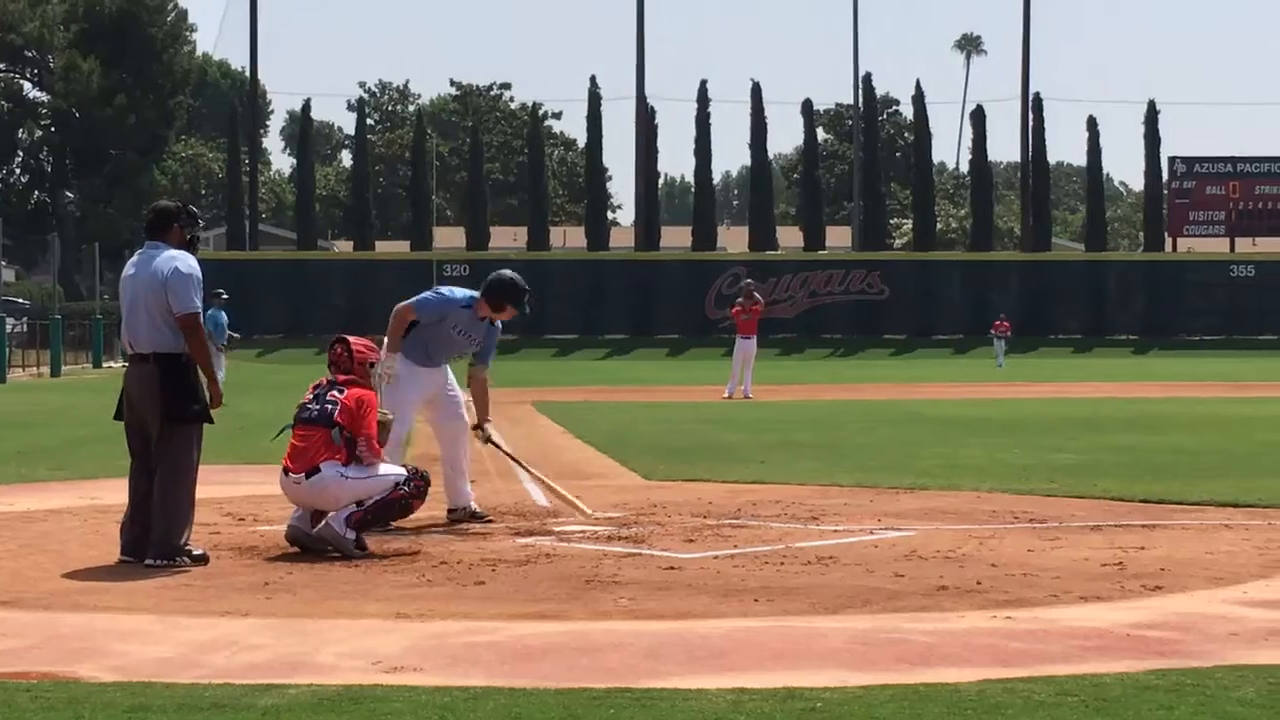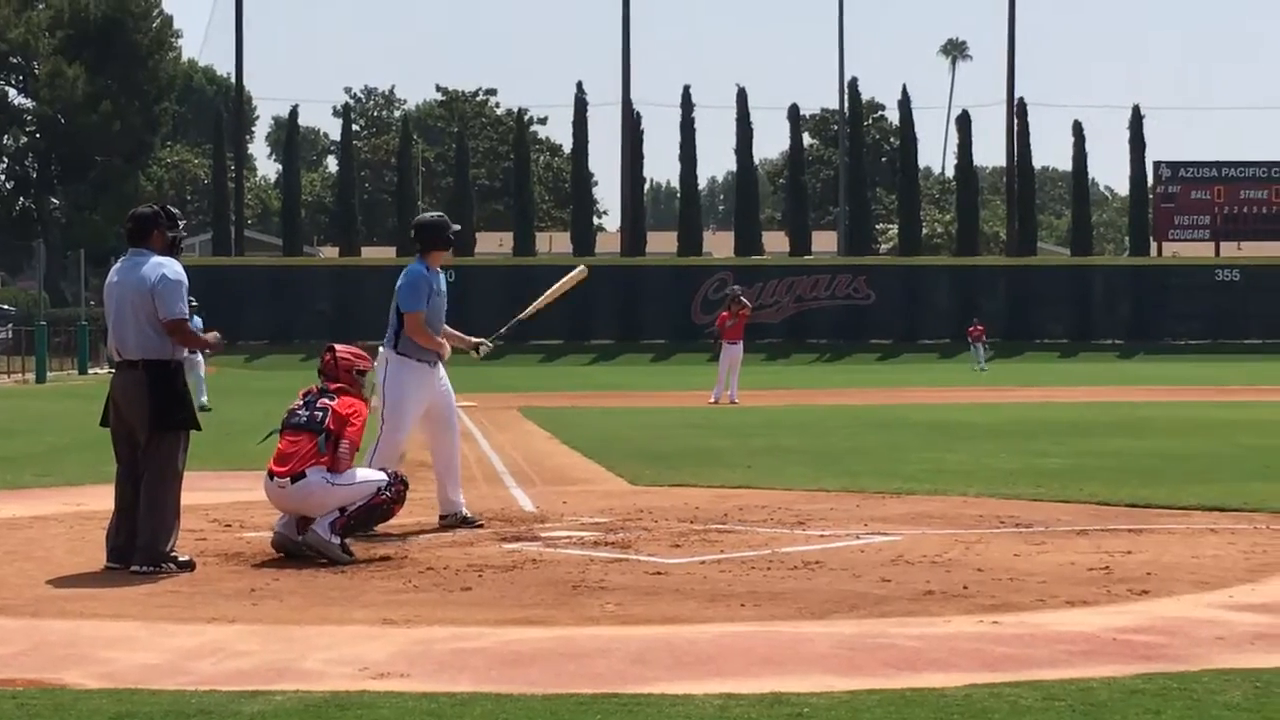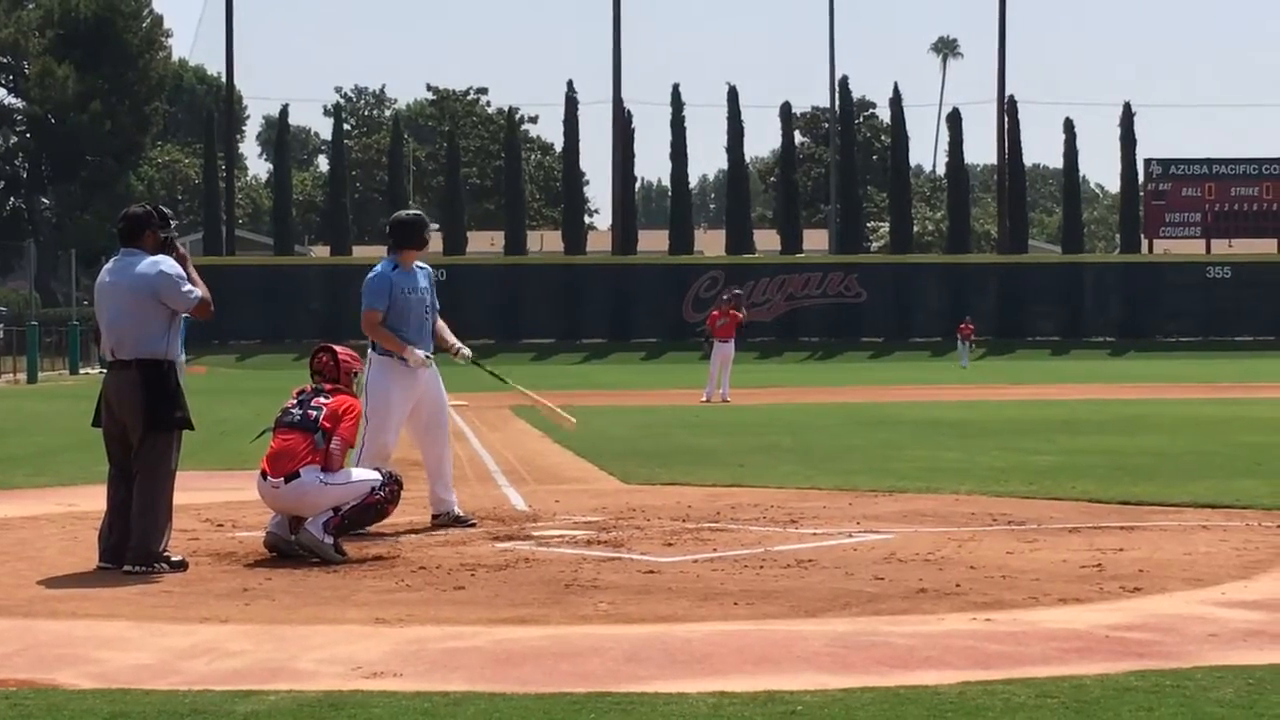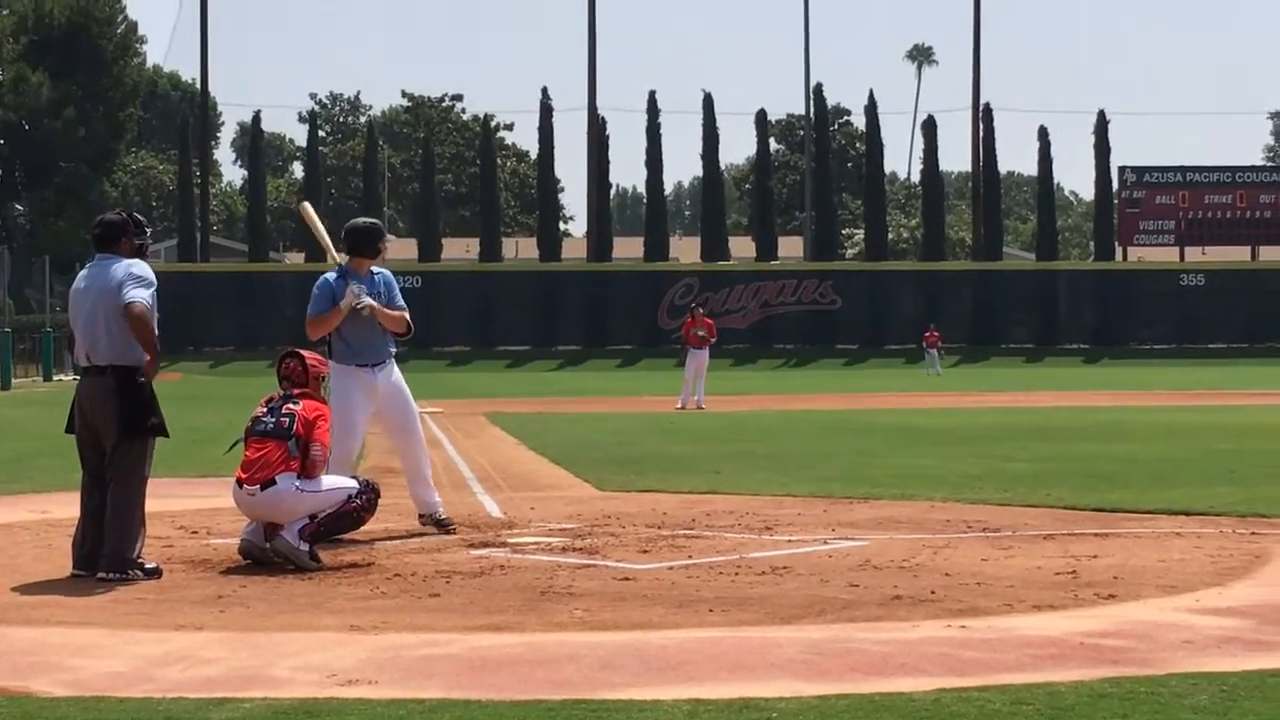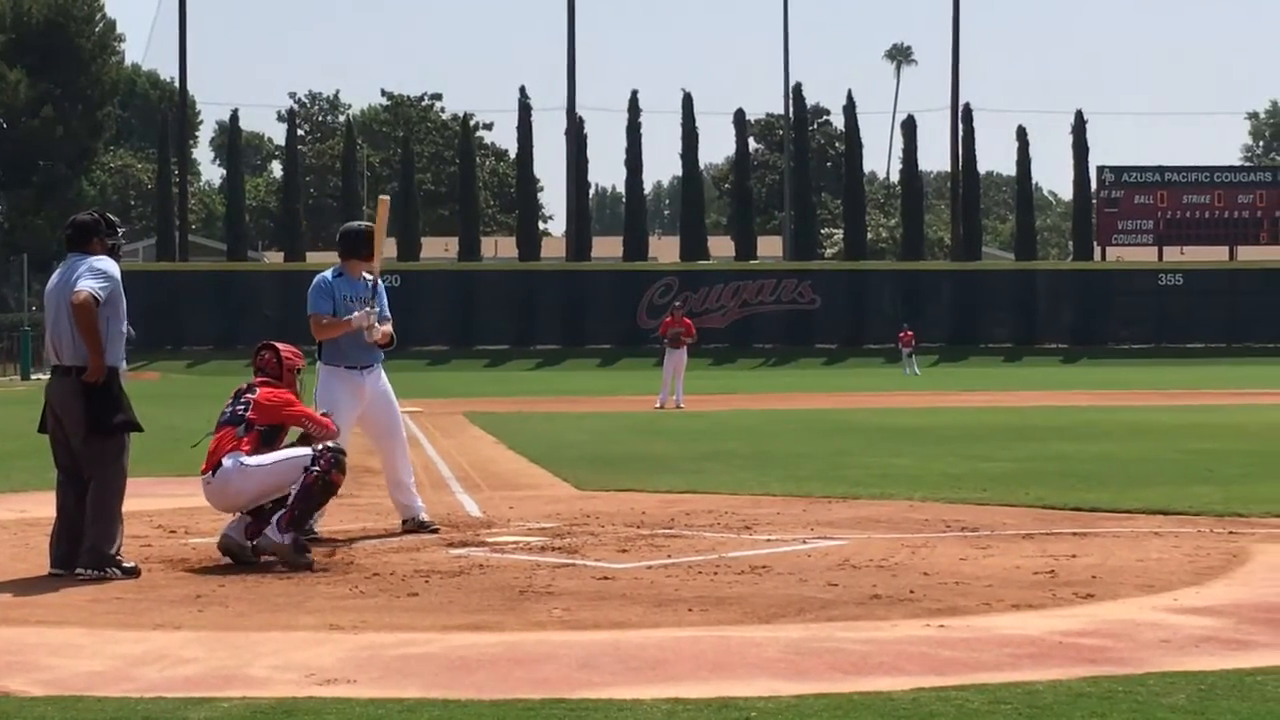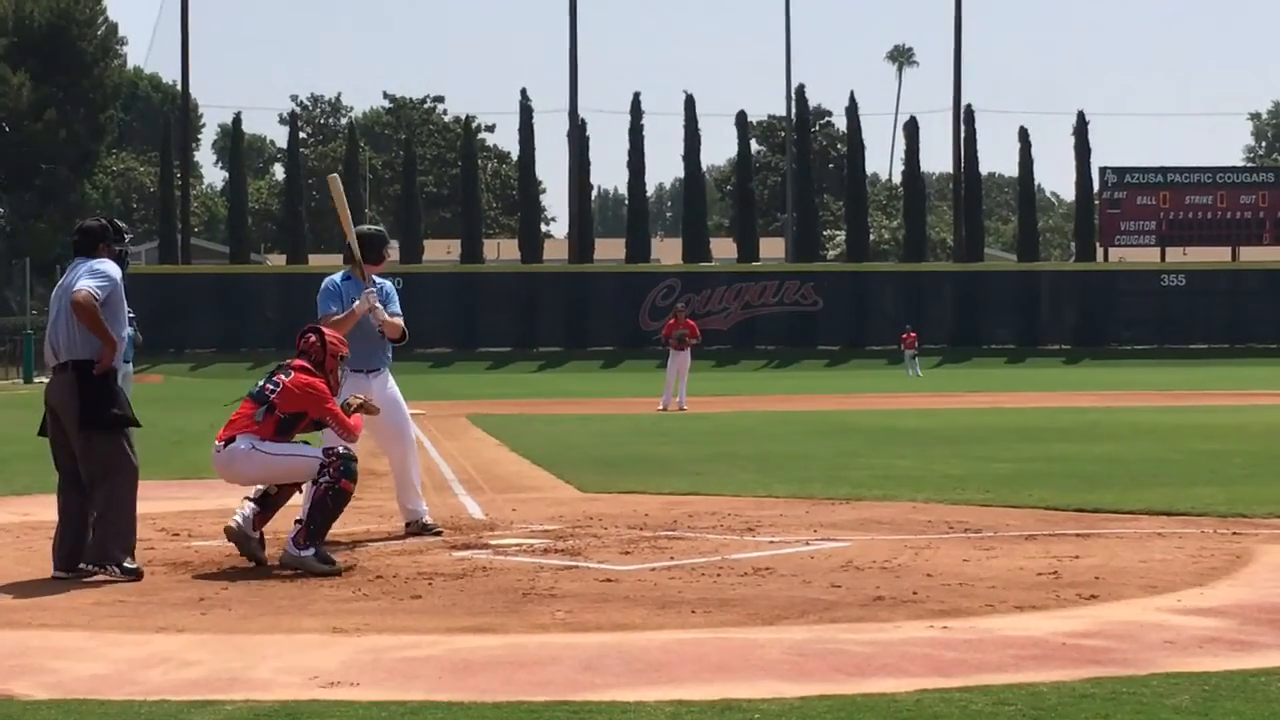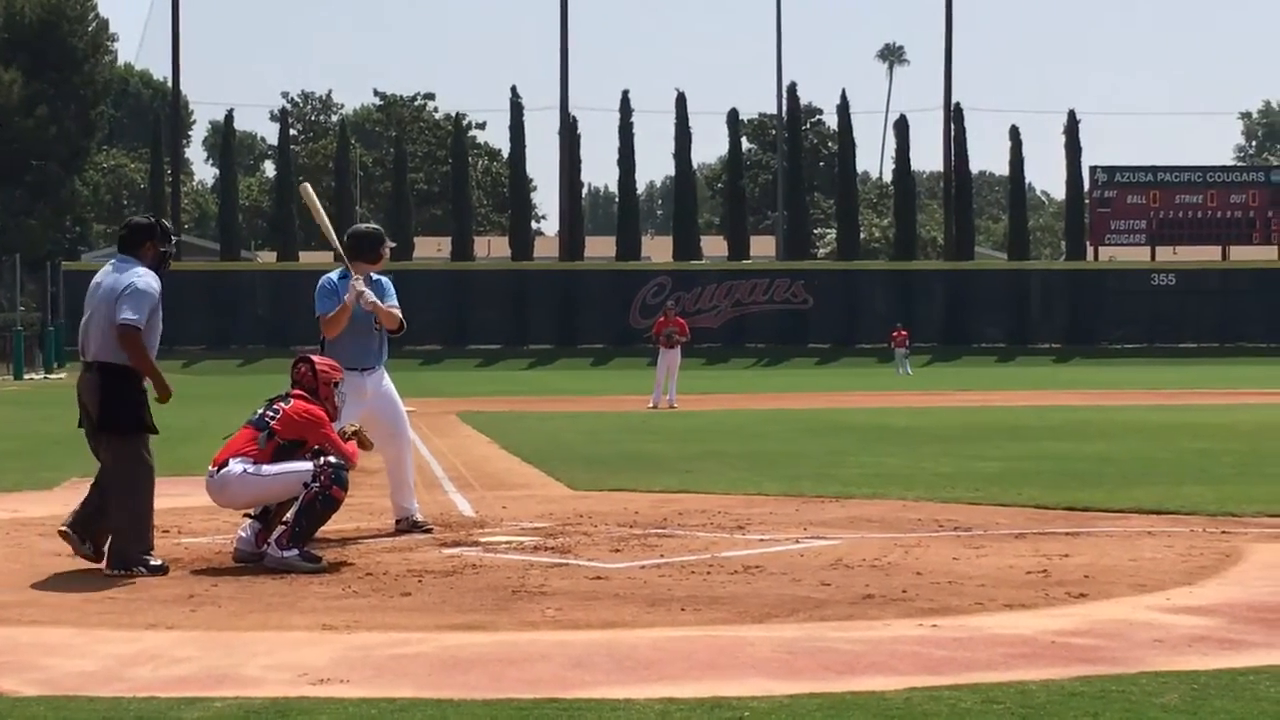
dt=0.7s
person 1, frame 1
left shoulder: (131, 266)
right shoulder: (180, 263)
left elbow: (137, 320)
right elbow: (191, 327)
right wrist: (212, 380)
left hip: (137, 371)
right hip: (171, 373)
left knee: (143, 462)
right knee: (176, 463)
left ankle: (135, 543)
right ankle: (168, 548)
person 1, frame 2
left shoulder: (115, 273)
right shoulder: (166, 269)
left elbow: (122, 326)
right elbow: (177, 330)
right wrist: (207, 341)
left hip: (123, 378)
right hip: (158, 380)
left knee: (129, 468)
right knee: (162, 470)
left ankle: (121, 549)
right ankle: (153, 554)
person 1, frame 3
left shoulder: (106, 273)
right shoulder: (160, 268)
left elbow: (113, 322)
right elbow: (204, 307)
right wrist: (187, 267)
left hip: (115, 378)
right hip: (151, 380)
left knee: (121, 469)
right knee: (154, 469)
left ankle: (113, 550)
right ankle: (145, 554)
person 1, frame 4
left shoulder: (80, 279)
right shoulder: (134, 270)
left elbow: (79, 330)
right elbow: (136, 312)
right wrist: (153, 354)
left hip: (88, 384)
right hip: (124, 386)
left knee: (95, 475)
right knee: (127, 475)
left ankle: (87, 556)
right ankle: (120, 561)
person 1, frame 5
left shoulder: (56, 277)
right shoulder: (101, 267)
left elbow: (62, 326)
right elbow: (81, 302)
right wrist: (98, 358)
left hip: (60, 383)
right hip: (93, 384)
left knee: (71, 474)
right knee: (107, 472)
left ankle: (65, 555)
right ankle: (98, 558)
person 1, frame 6
left shoulder: (68, 278)
right shoulder: (104, 269)
right elbow: (81, 302)
right wrist: (110, 342)
left hip: (60, 383)
right hip: (89, 383)
left knee: (74, 476)
right knee: (118, 469)
left ankle: (69, 558)
right ankle: (109, 554)
person 1, frame 7
left shoulder: (104, 275)
right shoulder: (143, 280)
left elbow: (100, 330)
right elbow: (128, 334)
right wrist: (157, 379)
left hip: (93, 378)
right hip: (118, 384)
left knee: (116, 467)
right knee: (134, 470)
left ankle: (83, 529)
right ankle: (129, 556)
person 2, frame 1
left shoulder: (491, 328)
right shoulder: (450, 300)
left elbow: (478, 376)
right elbow: (402, 312)
left wrist: (483, 420)
right wrist: (390, 356)
left hip: (437, 371)
right hip: (403, 366)
left knee: (457, 430)
right knee: (394, 434)
left ankle: (460, 504)
person 2, frame 2
left shoulder: (436, 275)
right shoulder: (416, 275)
right elbow: (415, 329)
left wrist: (468, 341)
right wrist: (442, 347)
left hip: (431, 368)
right hip: (403, 367)
left knee: (448, 435)
right knee: (392, 439)
left ankle: (452, 509)
person 2, frame 3
left shoulder: (425, 272)
right shoulder: (382, 276)
right elbow: (370, 326)
left wrist: (453, 344)
right wrist: (408, 352)
left hip: (424, 369)
right hip: (389, 369)
left knee: (438, 436)
right knee: (378, 441)
left ankle: (445, 508)
person 2, frame 4
left shoulder: (384, 278)
right shoulder: (329, 283)
left elbow: (404, 326)
right elbow: (313, 332)
left wrist: (375, 308)
right wrist: (345, 305)
left hip: (387, 372)
right hip: (349, 377)
left knee: (412, 439)
right knee: (343, 450)
left ankle: (430, 508)
person 2, frame 5
left shoulder: (374, 285)
right shoulder: (325, 283)
left elbow: (388, 336)
right elbow: (319, 331)
left wrist: (378, 332)
right wrist: (354, 320)
left hip: (374, 376)
right hip: (337, 378)
left knee: (395, 443)
left ankle: (411, 512)
person 2, frame 6
left shoulder: (385, 287)
right shoulder: (334, 286)
left elbow: (397, 332)
right elbow: (329, 331)
left wrist: (381, 317)
right wrist: (358, 308)
left hip: (382, 380)
right hip: (345, 382)
left knee: (404, 446)
left ankle: (416, 517)
person 2, frame 7
left shoulder: (382, 284)
right shoulder: (331, 284)
left elbow: (396, 324)
right elbow: (329, 330)
left wrist: (375, 303)
right wrist: (350, 300)
left hip: (376, 378)
right hip: (340, 379)
left knee: (401, 441)
left ankle: (407, 513)
person 3, frame 1
left shoulder: (318, 388)
right shoulder: (363, 395)
right elbow: (369, 454)
left wrist: (371, 424)
right wrist: (381, 455)
left hip: (289, 482)
right hip: (321, 483)
left knee: (347, 465)
right knee: (415, 482)
left ankle: (302, 523)
right ankle: (344, 525)
person 3, frame 2
left shoulder: (307, 396)
right shoulder: (354, 405)
left elbow: (303, 447)
right elbow: (342, 462)
left hip: (274, 488)
right hip: (306, 487)
right knee: (394, 485)
left ankle: (288, 530)
right ankle: (328, 531)
person 3, frame 3
left shoulder: (299, 397)
right shoulder: (348, 403)
left elbow: (290, 446)
right elbow: (335, 456)
right wrist: (331, 489)
left hip: (267, 488)
right hip: (301, 487)
right knee: (388, 485)
left ankle: (280, 529)
right ankle: (322, 530)
person 3, frame 4
left shoulder: (266, 406)
right shoulder: (315, 408)
left elbow: (263, 456)
right elbow: (317, 460)
right wrist: (306, 486)
left hip: (242, 496)
right hip: (276, 495)
right knee: (366, 493)
left ankle: (255, 537)
right ankle: (298, 538)
person 3, frame 5
left shoulder: (243, 396)
right shoulder: (277, 396)
right elbow: (328, 431)
left wrist: (300, 443)
right wrist: (323, 421)
left hip: (214, 487)
right hip: (234, 474)
left knee: (294, 486)
right knee: (331, 458)
left ankle: (238, 534)
right ankle: (281, 533)
person 3, frame 6
left shoulder: (284, 374)
right shoulder: (311, 384)
right elbow: (351, 433)
left wrist: (341, 413)
right wrist: (355, 412)
left hip: (227, 454)
right hip: (244, 453)
left knee: (300, 456)
right knee: (341, 465)
left ankle: (246, 523)
right ankle: (302, 548)
person 3, frame 7
left shoulder: (284, 404)
right shoulder: (310, 412)
left elbow: (291, 452)
right elbow: (349, 460)
left wrist: (336, 441)
right wrist: (350, 439)
left hip: (221, 479)
right hip: (237, 479)
left knee: (297, 476)
right knee: (333, 475)
left ankle: (251, 541)
right ankle: (286, 549)
